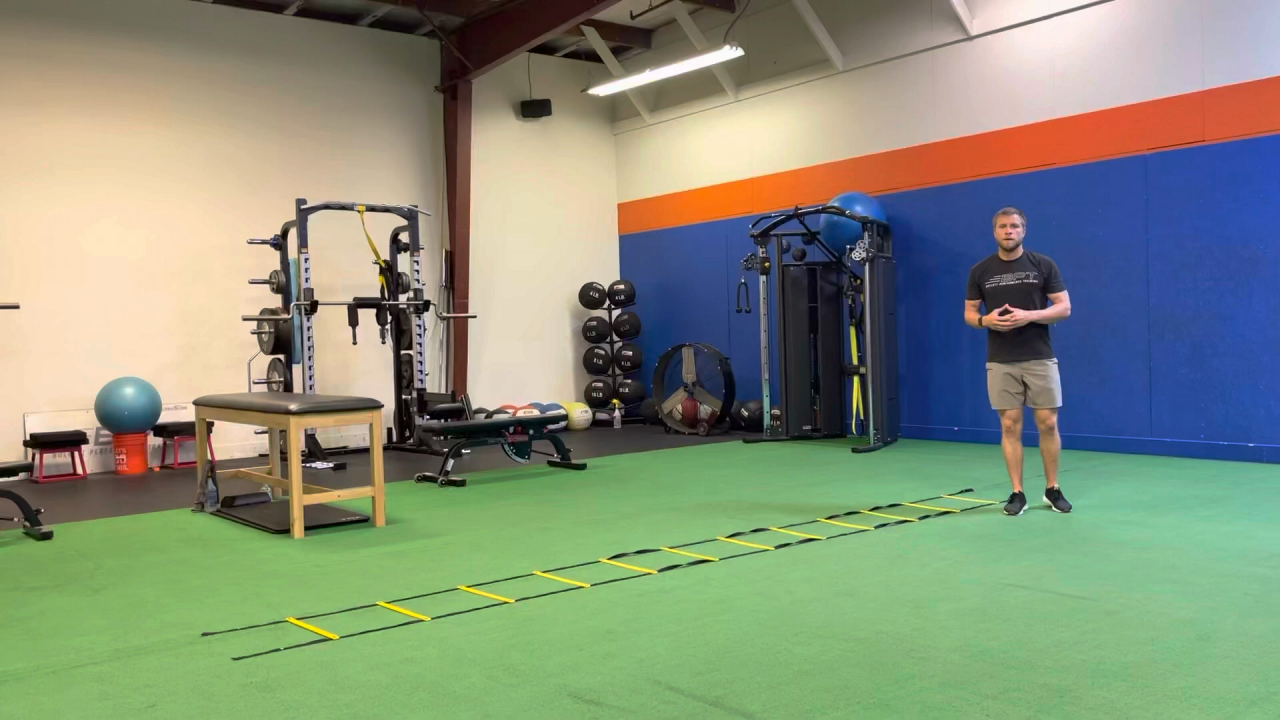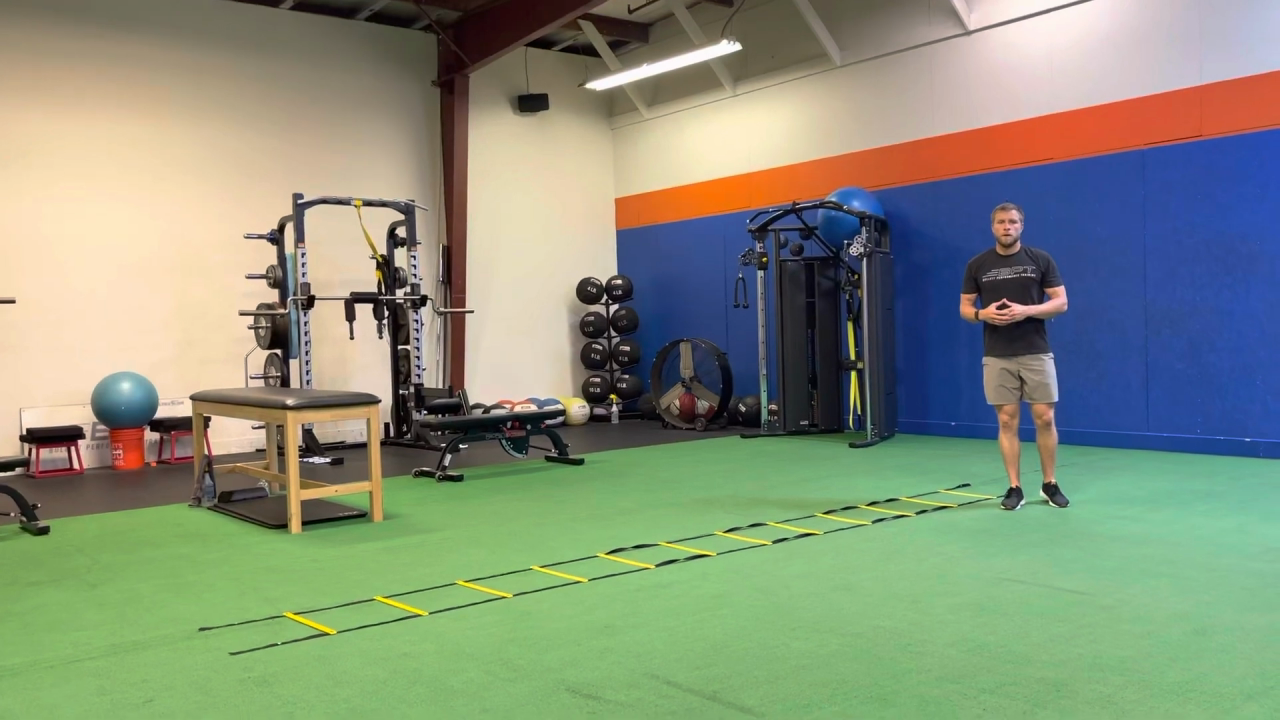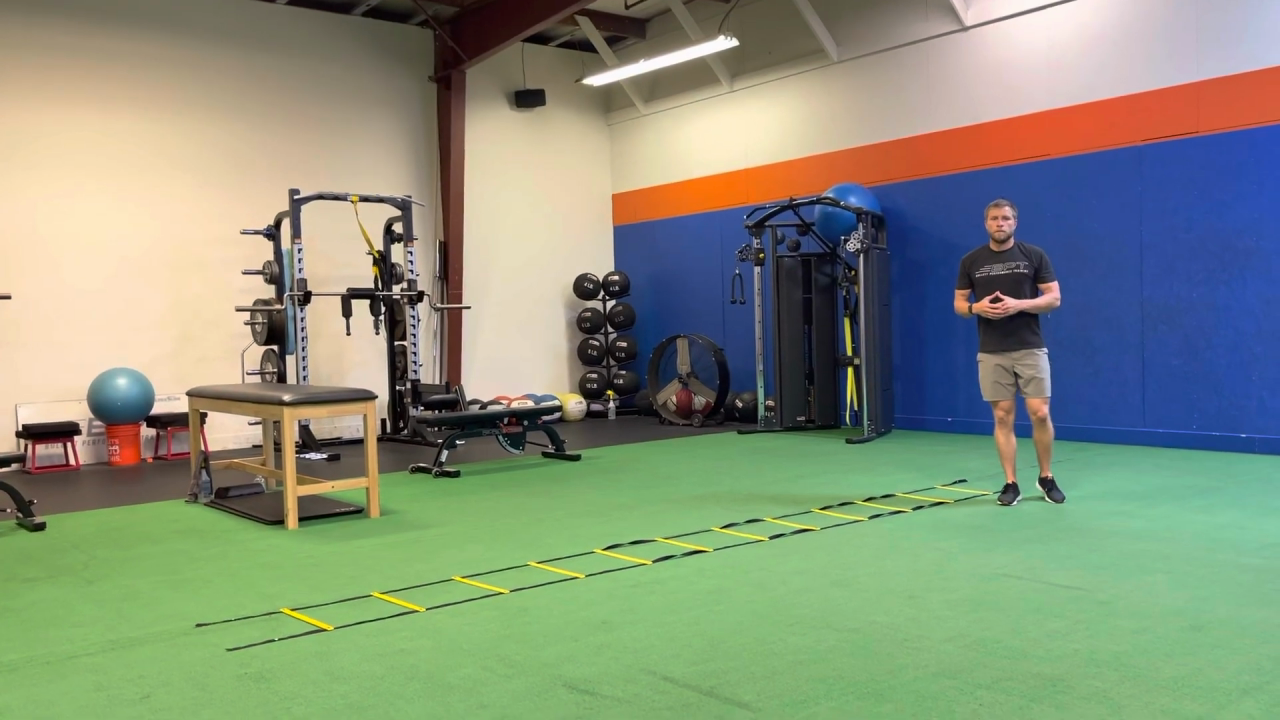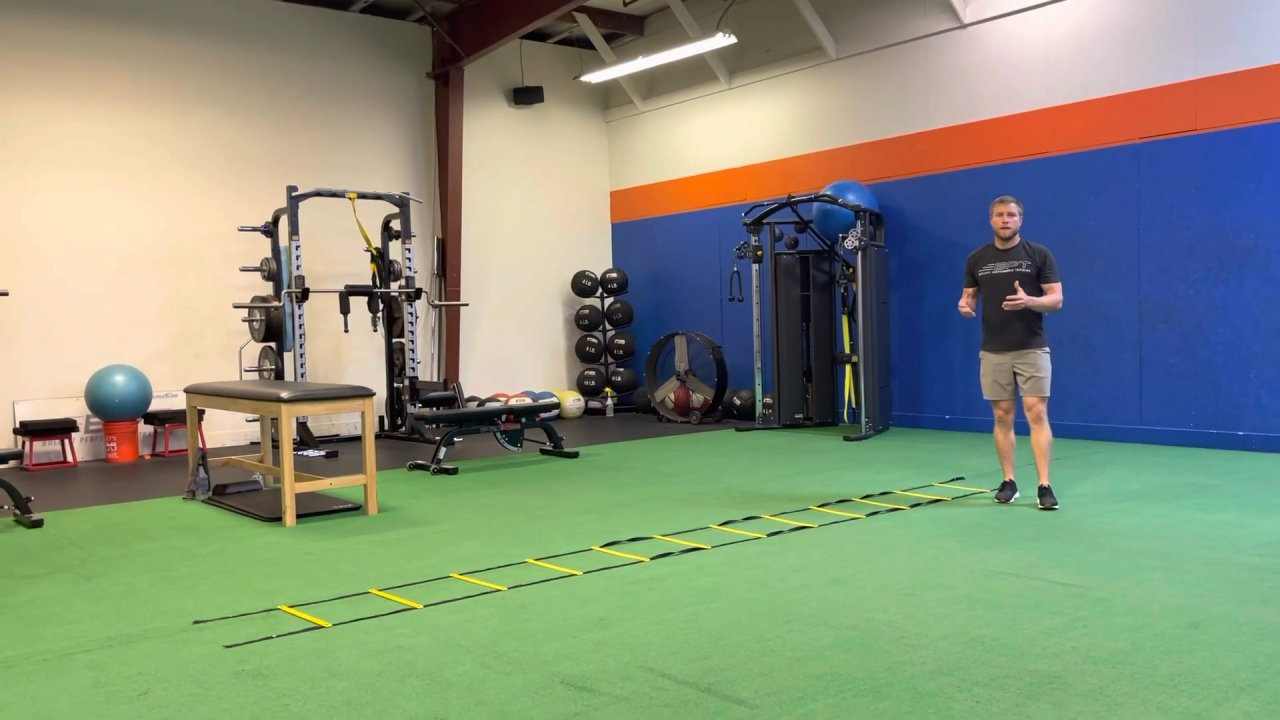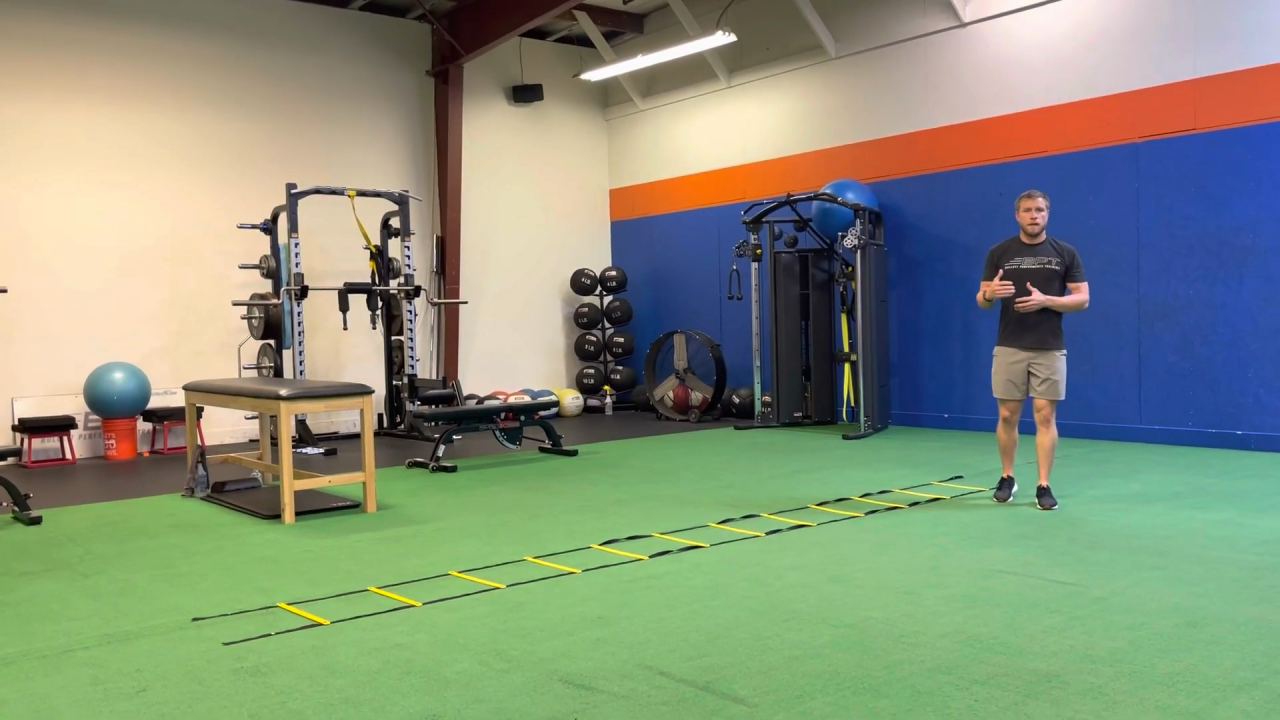
dt=0.7s
person 1, frame 1
left shoulder: (1043, 265)
right shoulder: (980, 270)
left elbow: (1064, 307)
right elbow: (969, 313)
left wrist: (1029, 316)
right wrist: (985, 320)
left hip: (1040, 358)
right hip: (1001, 361)
left knee: (1047, 423)
right knee: (1010, 426)
left ankle: (1053, 489)
right ankle: (1017, 493)
person 1, frame 2
left shoulder: (1041, 259)
right shoulder: (977, 265)
left elbow: (1061, 302)
right elbow: (965, 307)
left wrist: (1027, 311)
right wrist: (983, 314)
left hip: (1036, 353)
right hip: (997, 356)
left knee: (1045, 418)
right knee: (1007, 421)
left ankle: (1050, 484)
right ankle: (1014, 487)
person 1, frame 3
left shoulder: (1034, 255)
right shoulder: (971, 261)
left elbow: (1054, 298)
right elbow: (959, 304)
left wrist: (1018, 304)
right wrist: (975, 308)
left hip: (1031, 348)
right hip: (991, 352)
left knee: (1040, 414)
right knee: (1003, 417)
left ankle: (1046, 478)
right ankle: (1011, 483)
person 1, frame 4
left shoulder: (1040, 254)
right shoulder: (976, 259)
left elbow: (1056, 299)
right elbow: (969, 299)
left wrist: (1029, 301)
right wrist: (965, 306)
left hip: (1032, 349)
right hip: (993, 351)
left knee: (1037, 414)
right knee: (1002, 417)
left ankle: (1044, 485)
right ankle: (1009, 481)
person 1, frame 5
left shoulder: (1066, 253)
right shoulder: (999, 252)
left elbow: (1082, 299)
right elbow: (984, 298)
left wrist: (1045, 300)
right wrist: (987, 294)
left hip: (1050, 349)
right hip: (1008, 348)
left knee: (1045, 415)
right knee: (1007, 415)
left ankle: (1043, 485)
right ankle: (1007, 478)
